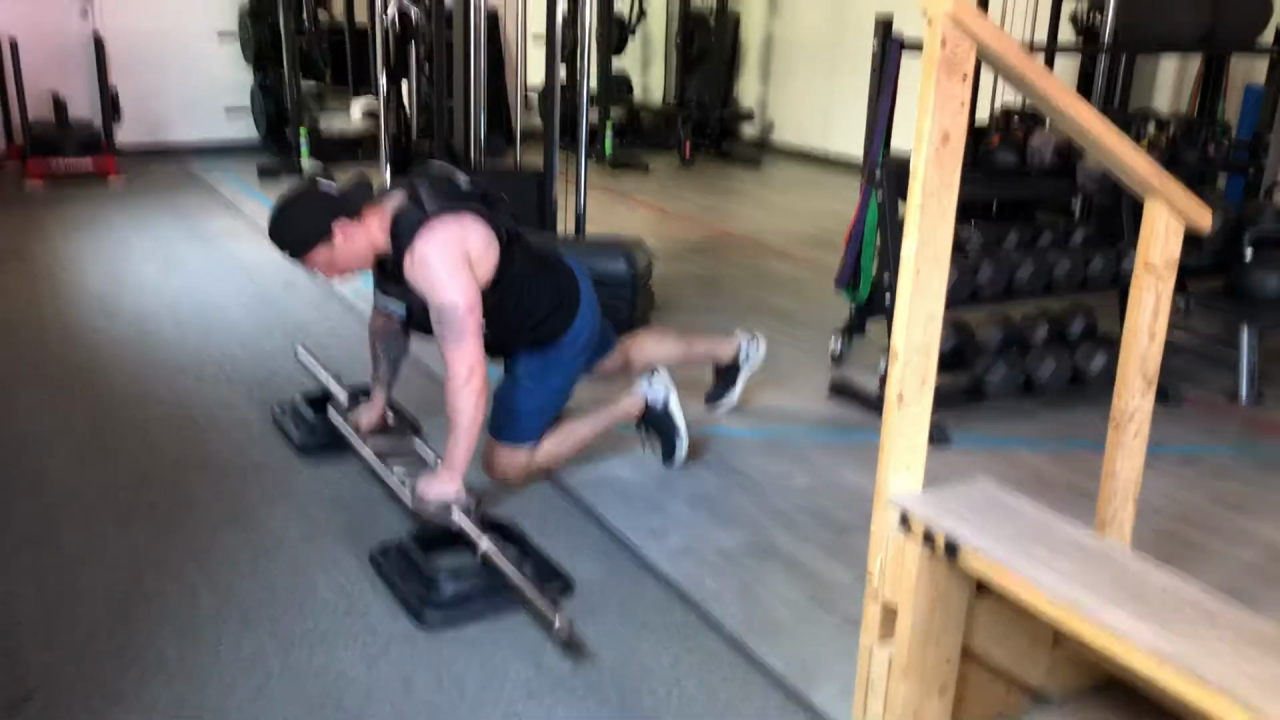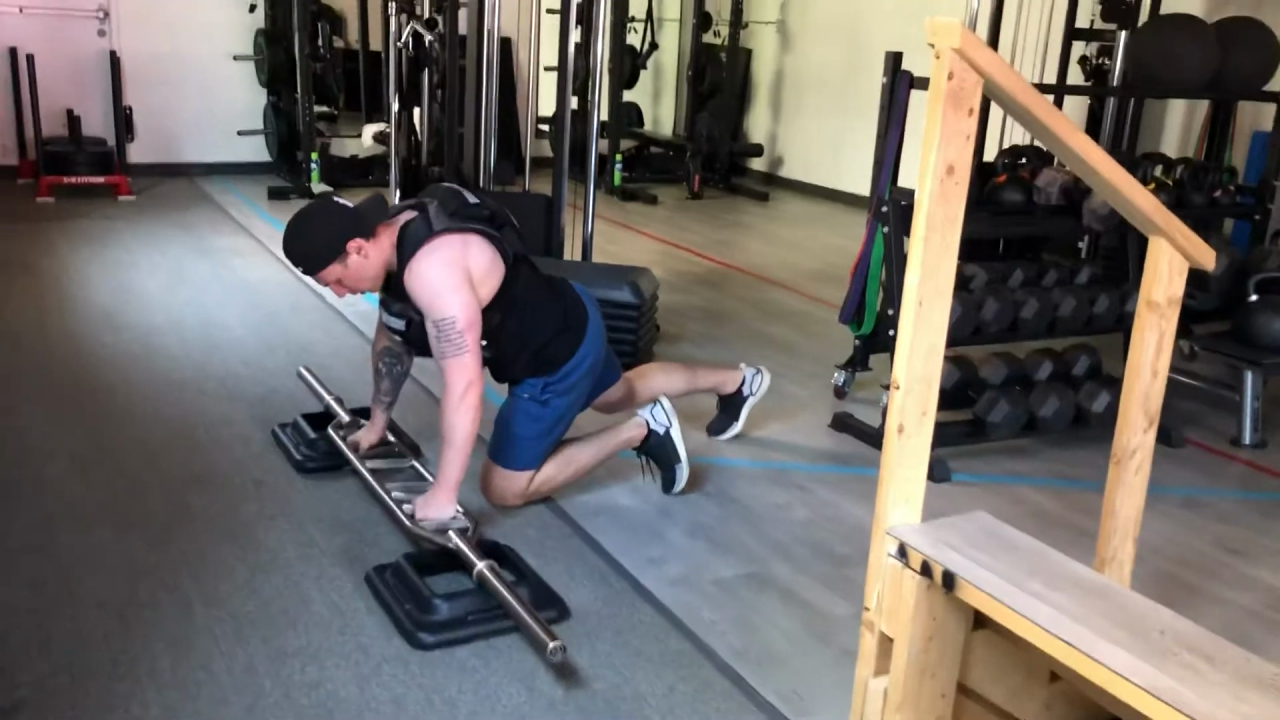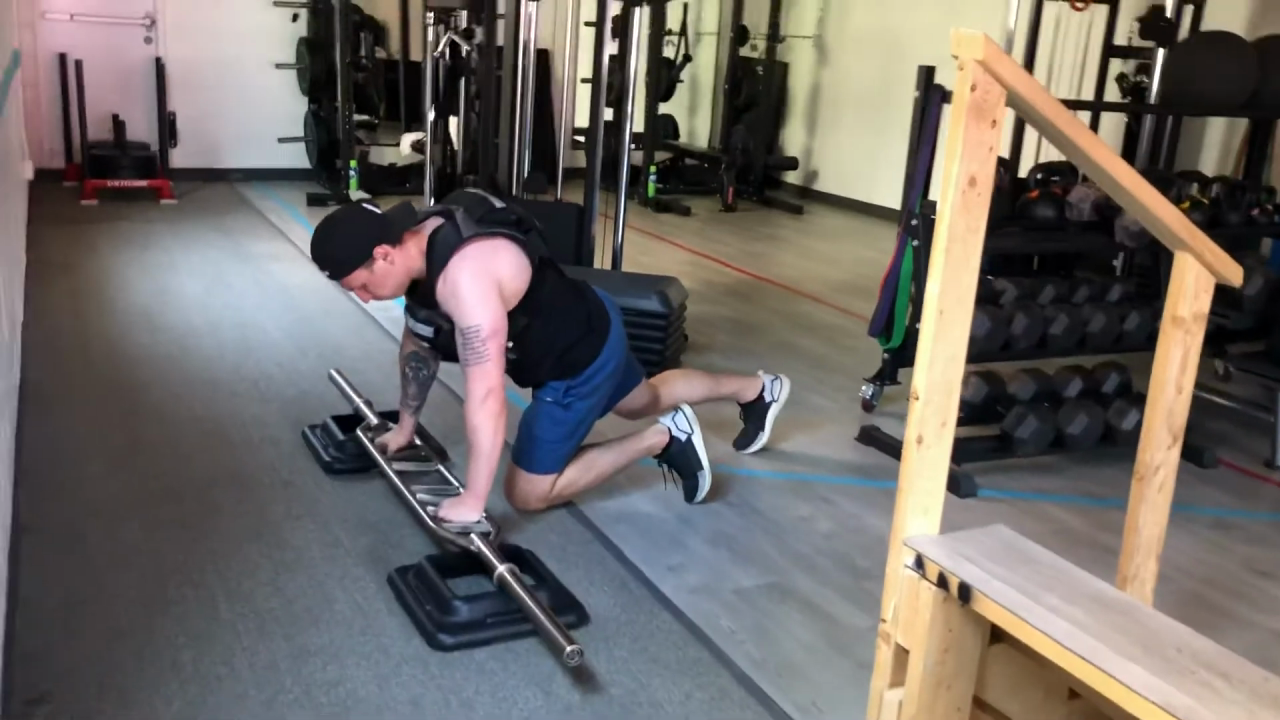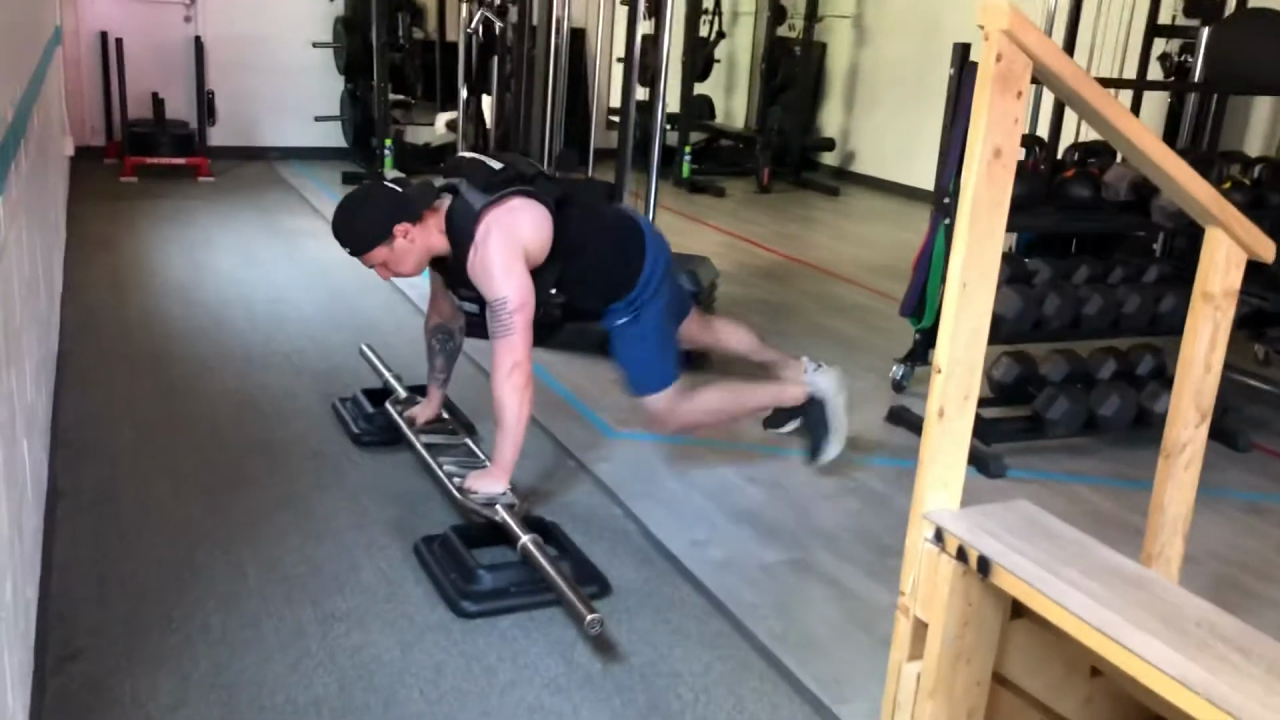
dt=0.3s
person 1, frame 1
left shoulder: (429, 250)
right shoulder: (382, 218)
left elbow: (467, 369)
right elbow: (389, 314)
left wrist: (450, 476)
right wrist: (378, 402)
left hip: (554, 326)
right hip: (556, 295)
left knee: (506, 463)
right knee: (616, 359)
left ankle: (639, 403)
right ankle: (732, 350)
person 1, frame 2
left shoulder: (431, 266)
right shoulder: (394, 236)
left elbow: (464, 386)
right elbow: (393, 336)
left wrist: (444, 495)
right wrist: (377, 420)
left hip: (559, 352)
right hip: (564, 322)
left knee: (505, 489)
right knee: (620, 394)
left ankle: (641, 431)
right ankle: (736, 381)
person 1, frame 3
left shoulder: (463, 274)
right shoulder: (419, 246)
left elbow: (487, 394)
right elbow: (418, 342)
left wrist: (472, 502)
right wrist: (406, 424)
left hip: (580, 354)
right hip: (583, 332)
left knee: (528, 494)
right knee: (642, 402)
left ankle: (665, 439)
right ankle: (757, 389)
person 1, frame 4
left shoulder: (489, 244)
right shoulder: (438, 220)
left elbow: (513, 367)
right elbow: (444, 315)
left wrist: (498, 474)
right wrist: (433, 398)
left hip: (628, 268)
right hip: (613, 249)
left knee: (667, 411)
right knee: (696, 331)
left ankle: (805, 393)
right ankle: (793, 368)
